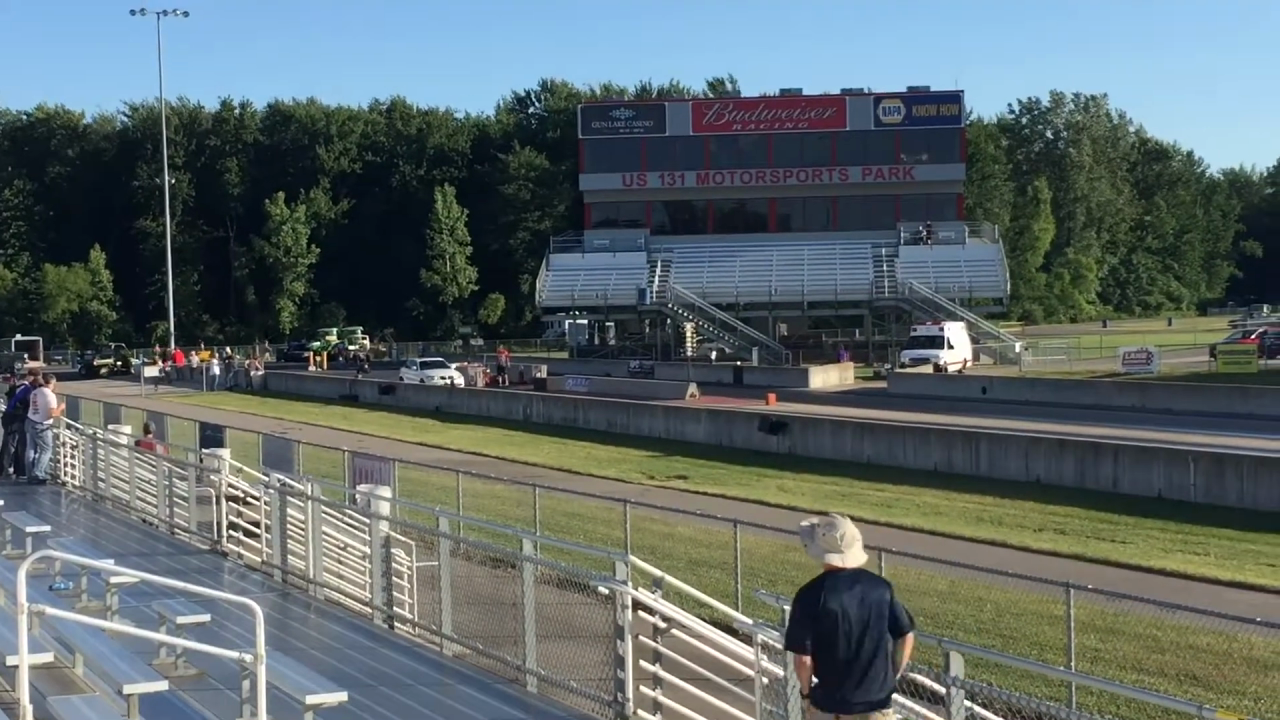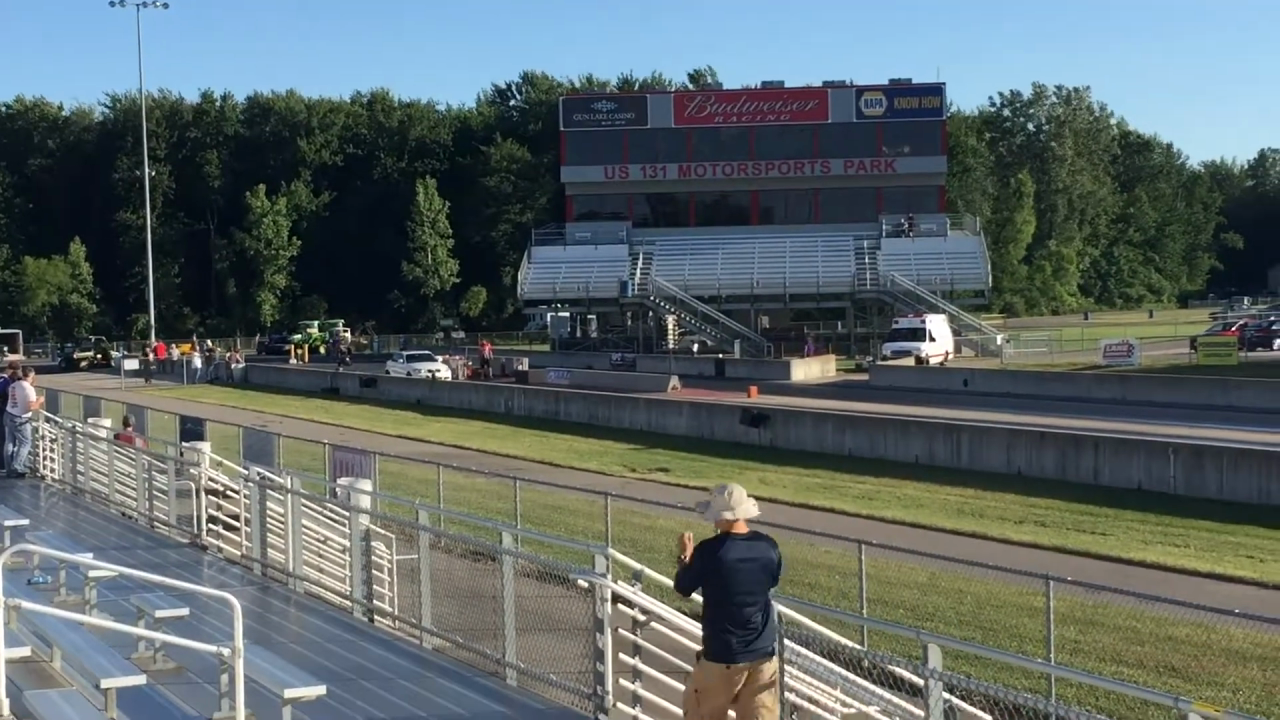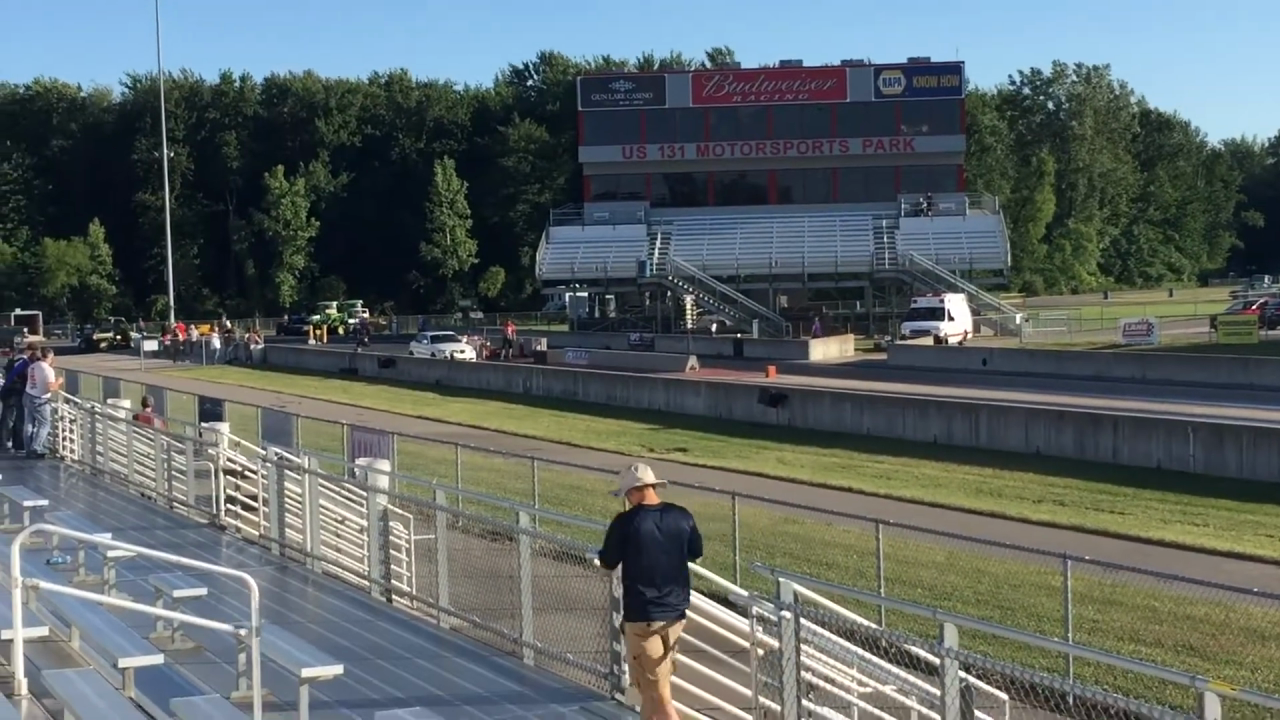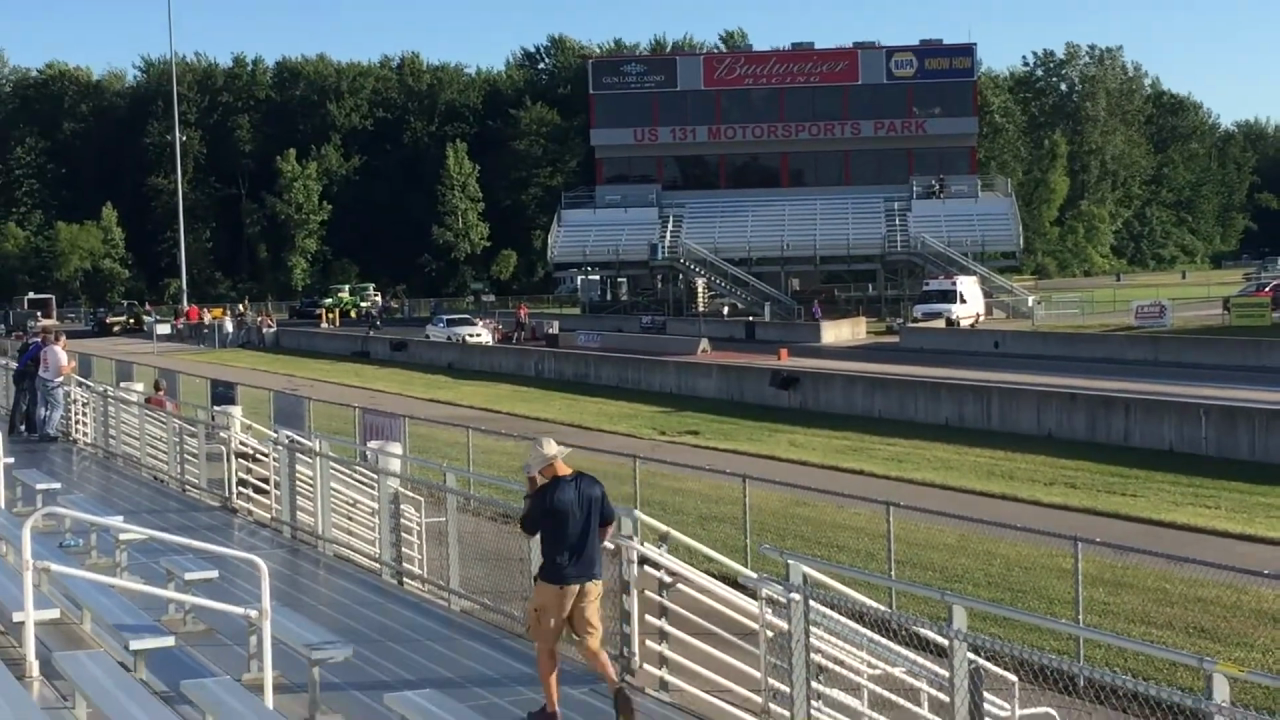
dt=0.7s
person 1, frame 1
left shoulder: (811, 594)
right shoulder: (880, 587)
left elbow: (803, 657)
right elbow: (905, 637)
left wrist: (807, 693)
right wrist: (893, 677)
right hip: (878, 699)
person 1, frame 2
left shoulder: (709, 550)
right shoulder: (769, 547)
left elbow: (682, 588)
left wrist: (684, 556)
left hip: (722, 657)
right hip: (763, 652)
person 1, frame 3
left shoulder: (625, 523)
right shoulder: (683, 517)
left elbow: (608, 564)
right elbow: (696, 554)
left wrist: (613, 534)
left hip: (642, 617)
right hip: (676, 614)
left knee: (659, 692)
right knee: (652, 681)
person 1, frame 4
left shoulder: (547, 494)
right shoulder: (593, 485)
left elbow: (528, 529)
right elbow: (608, 525)
left wrist: (531, 492)
left hip: (556, 580)
right hip: (590, 578)
left knee: (545, 645)
right knee: (591, 644)
right ankle: (617, 689)
